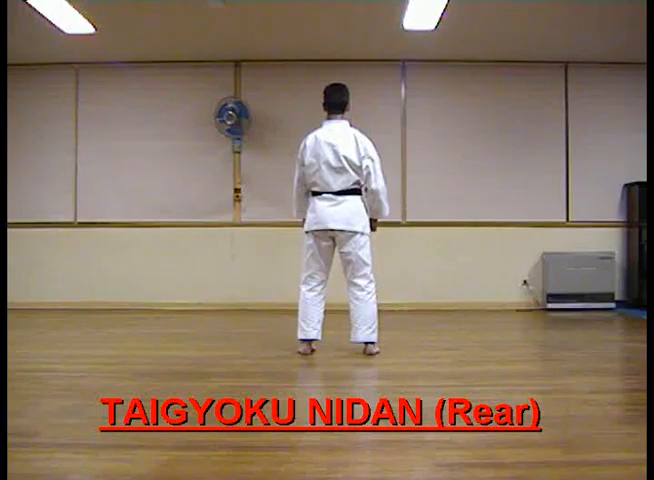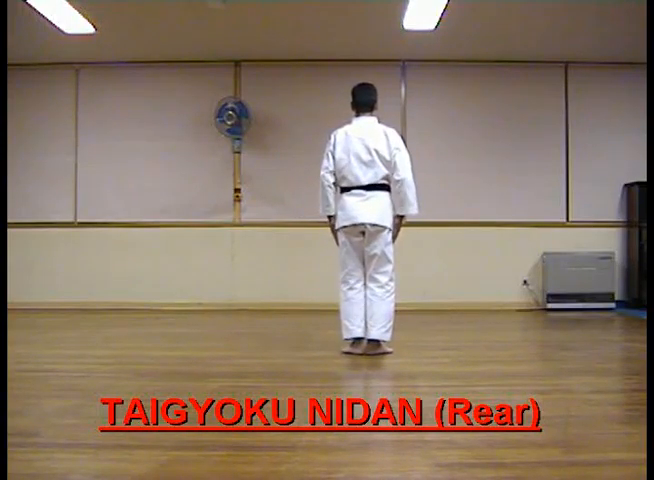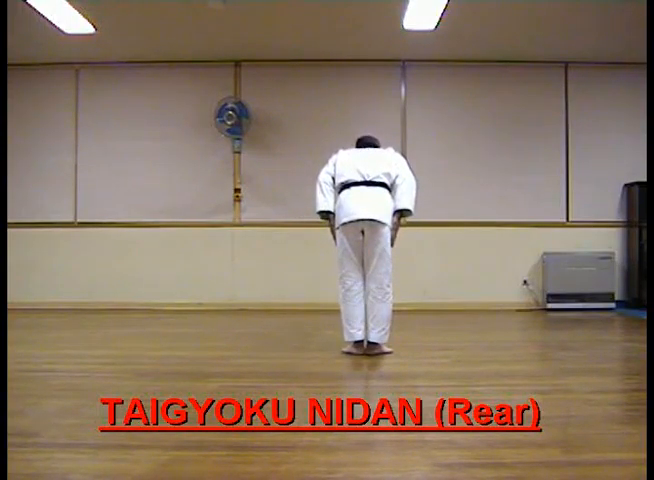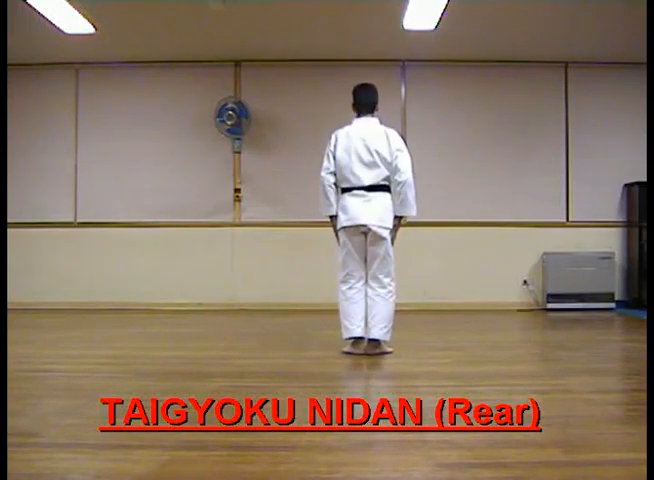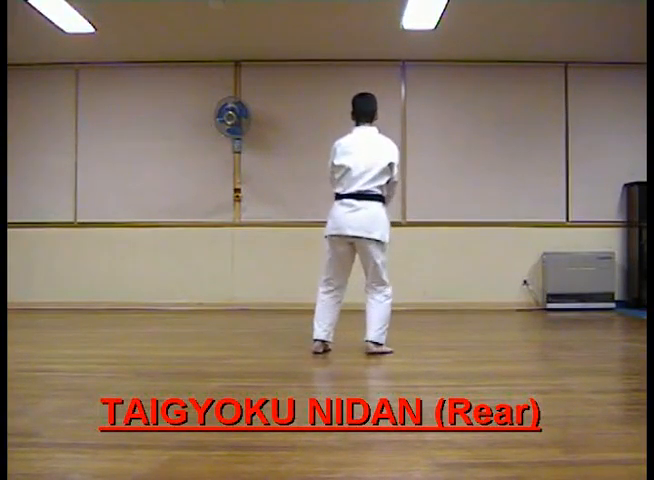
dt=1s
person 1, frame 1
left shoulder: (310, 141)
right shoulder: (359, 140)
left elbow: (300, 184)
right elbow: (375, 183)
left wrist: (303, 215)
right wrist: (375, 214)
left hip: (319, 213)
right hip: (351, 213)
left knee: (312, 280)
right knee: (361, 280)
left ankle: (307, 340)
right ankle: (368, 341)
person 1, frame 2
left shoulder: (338, 136)
right shoulder: (389, 135)
left elbow: (327, 178)
right elbow: (402, 178)
left wrist: (331, 215)
right wrist: (400, 214)
left hip: (348, 210)
right hip: (380, 208)
left knee: (351, 278)
right knee: (381, 278)
left ankle: (355, 339)
right ankle: (376, 340)
person 1, frame 3
left shoulder: (342, 156)
right shoulder: (390, 155)
left elbow: (324, 180)
right elbow: (406, 180)
left wrist: (329, 217)
right wrist: (398, 215)
left hip: (347, 207)
right hip: (379, 206)
left knee: (350, 279)
right knee: (379, 280)
left ankle: (356, 341)
right ankle: (375, 341)
person 1, frame 4
left shoulder: (339, 137)
right shoulder: (390, 136)
left elbow: (327, 178)
right elbow: (403, 178)
left wrist: (332, 215)
right wrist: (399, 215)
left hip: (350, 210)
right hip: (380, 209)
left knee: (351, 278)
right knee: (381, 279)
left ankle: (356, 339)
right ankle: (376, 340)
person 1, frame 5
left shoulder: (340, 145)
right shoulder: (389, 147)
right elbow: (391, 186)
left hip: (341, 215)
right hip: (372, 217)
left knee: (332, 283)
right knee: (378, 285)
left ankle: (320, 339)
right ankle: (375, 340)
